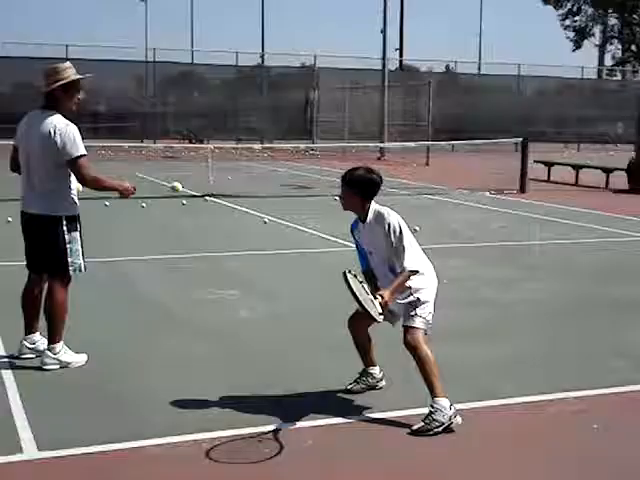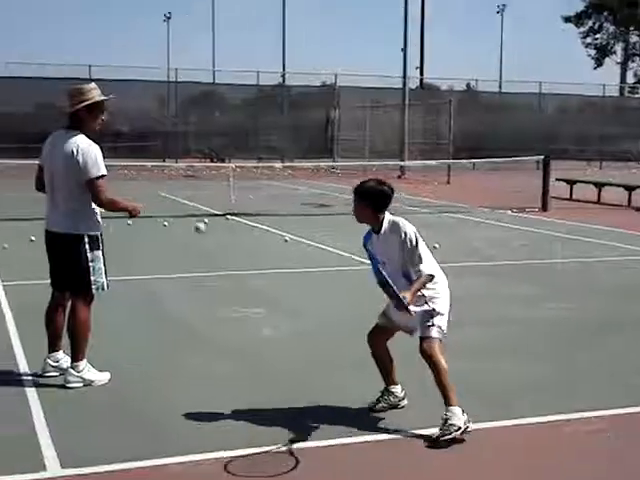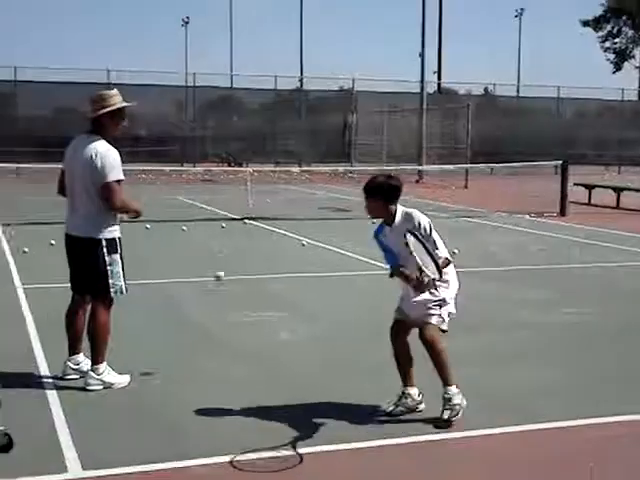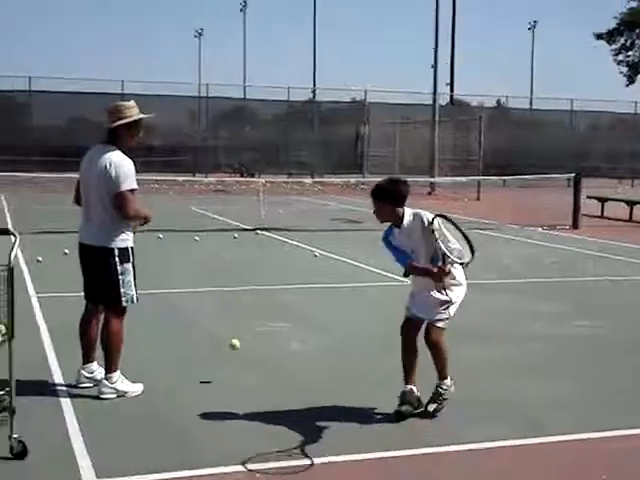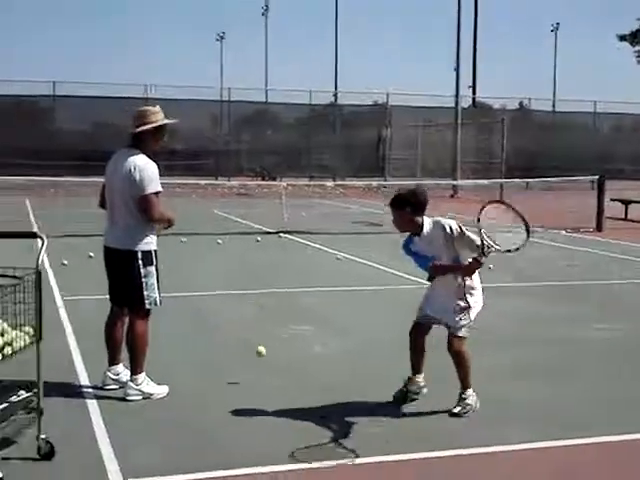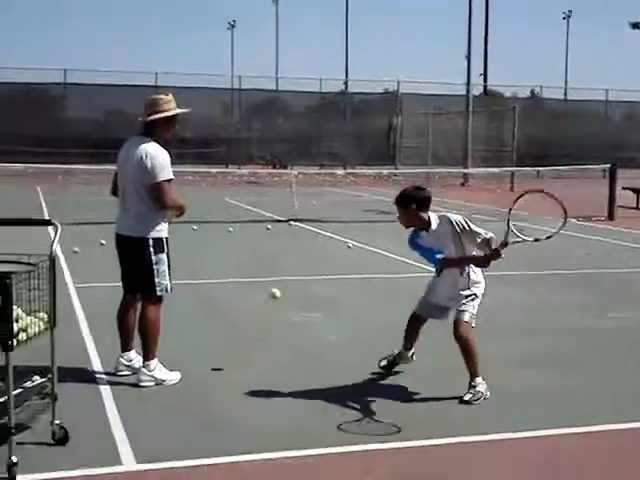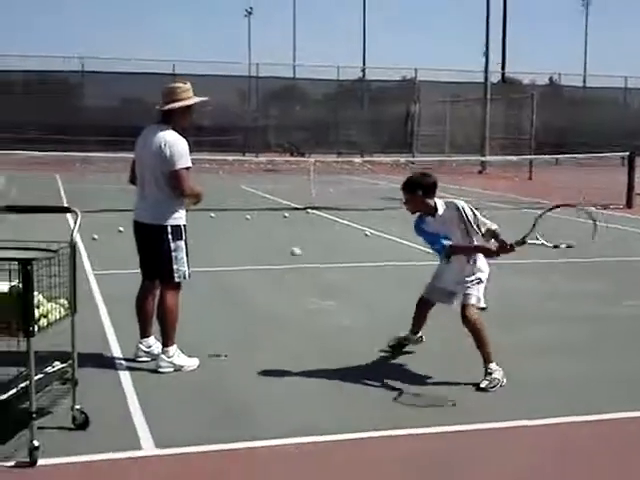
dt=0.1s
person 1, frame 1
left shoulder: (27, 121)
right shoulder: (64, 129)
left elbow: (15, 165)
right elbow: (86, 177)
right wrist: (119, 186)
left hip: (31, 211)
right hip: (57, 215)
left knee: (36, 277)
right knee: (60, 281)
left ankle: (31, 340)
right ankle: (54, 350)
person 1, frame 2
left shoulder: (52, 141)
right shoulder: (86, 148)
left elbow: (41, 183)
right elbow: (102, 199)
right wrist: (130, 207)
left hip: (55, 230)
right hip: (80, 234)
left knee: (60, 295)
right knee: (82, 299)
left ankle: (54, 358)
right ankle: (78, 368)
person 1, frame 3
left shoulder: (74, 145)
right shoulder: (106, 153)
left elbow: (63, 188)
right elbow: (115, 202)
right wrist: (134, 208)
left hip: (74, 233)
right hip: (99, 237)
left knee: (80, 298)
right knee: (102, 302)
left ankle: (74, 360)
right ankle: (97, 371)
person 1, frame 4
left shoulder: (91, 155)
right shoulder: (120, 162)
left elbow: (79, 198)
right elbow: (128, 211)
right wrist: (145, 215)
left hip: (88, 242)
right hip: (112, 246)
left knee: (94, 307)
right knee: (115, 311)
left ankle: (88, 369)
right ankle: (111, 379)
person 1, frame 5
left shoulder: (116, 159)
right shoulder: (145, 166)
left elbow: (104, 202)
right elbow: (153, 213)
right wrist: (169, 218)
left hip: (113, 245)
right hip: (136, 249)
left knee: (119, 309)
right knee: (140, 313)
left ankle: (114, 370)
right ankle: (137, 381)
person 1, frame 6
left shoulder: (128, 147)
right shoulder: (156, 153)
left elbow: (116, 189)
right elbow: (166, 200)
right wrist: (181, 205)
left hip: (125, 232)
right hip: (147, 237)
left knee: (131, 296)
right knee: (152, 300)
left ankle: (127, 357)
right ankle: (149, 367)
person 1, frame 7
left shoulder: (146, 135)
right shoulder: (175, 141)
left elbow: (134, 177)
right elbow: (183, 188)
right wrist: (198, 193)
left hip: (143, 220)
right hip: (166, 224)
left knee: (150, 283)
right knee: (170, 287)
left ankle: (146, 343)
right ankle: (168, 353)
person 2, frame 1
left shoulder: (388, 221)
right shoulder: (356, 228)
left elbow: (411, 265)
right elbow: (368, 268)
left wrist: (390, 291)
right wrist: (377, 291)
left hip: (417, 285)
right hip: (388, 287)
left knee: (413, 340)
right knee: (356, 323)
left ankle: (443, 408)
right ankle: (372, 373)
person 2, frame 2
left shoulder: (403, 230)
right shoulder: (369, 240)
left elbow: (428, 271)
left wrist: (409, 293)
left hip: (430, 294)
right hip: (403, 296)
left knee: (429, 349)
right knee: (375, 338)
left ankle: (456, 415)
right ankle: (394, 391)
person 2, frame 3
left shoulder: (416, 220)
right shoulder: (380, 234)
left elbow: (444, 256)
right elbow: (396, 267)
right wrist: (411, 280)
left hip: (440, 284)
right hip: (415, 286)
left knee: (428, 335)
right knee: (397, 333)
left ankle: (452, 394)
right ankle: (410, 395)
person 2, frame 4
left shoulder: (424, 220)
right shoulder: (389, 236)
right elbow: (408, 266)
left wrist: (446, 266)
right wrist: (429, 272)
left hip: (449, 283)
right hip: (424, 284)
left knee: (433, 335)
right knee: (408, 332)
left ankle: (444, 386)
right ankle: (410, 392)
person 2, frame 5
left shoulder: (445, 227)
right shoulder: (409, 245)
left elbow: (477, 247)
right elbow: (433, 269)
left wrist: (476, 261)
right wrist: (461, 267)
left hip: (466, 293)
right hip: (438, 294)
left knee: (455, 342)
right knee: (417, 331)
left ankle: (468, 394)
right ankle: (416, 381)
person 2, frame 6
left shoulder: (452, 221)
right shoulder: (415, 239)
left elbow: (485, 238)
right elbow: (442, 262)
left wrist: (492, 251)
right wrist: (473, 258)
left hip: (468, 284)
right hip: (441, 284)
left knee: (461, 331)
right knee: (415, 321)
left ankle: (478, 383)
right ankle: (405, 354)
person 2, frame 7
left shoulder: (457, 207)
right shoulder: (421, 225)
left elbow: (488, 228)
right elbow: (449, 249)
left wrist: (499, 243)
right wrist: (483, 248)
left hip: (472, 271)
right hip: (448, 271)
left knee: (469, 316)
right knee: (422, 305)
left ankle: (493, 370)
right ankle: (413, 336)
